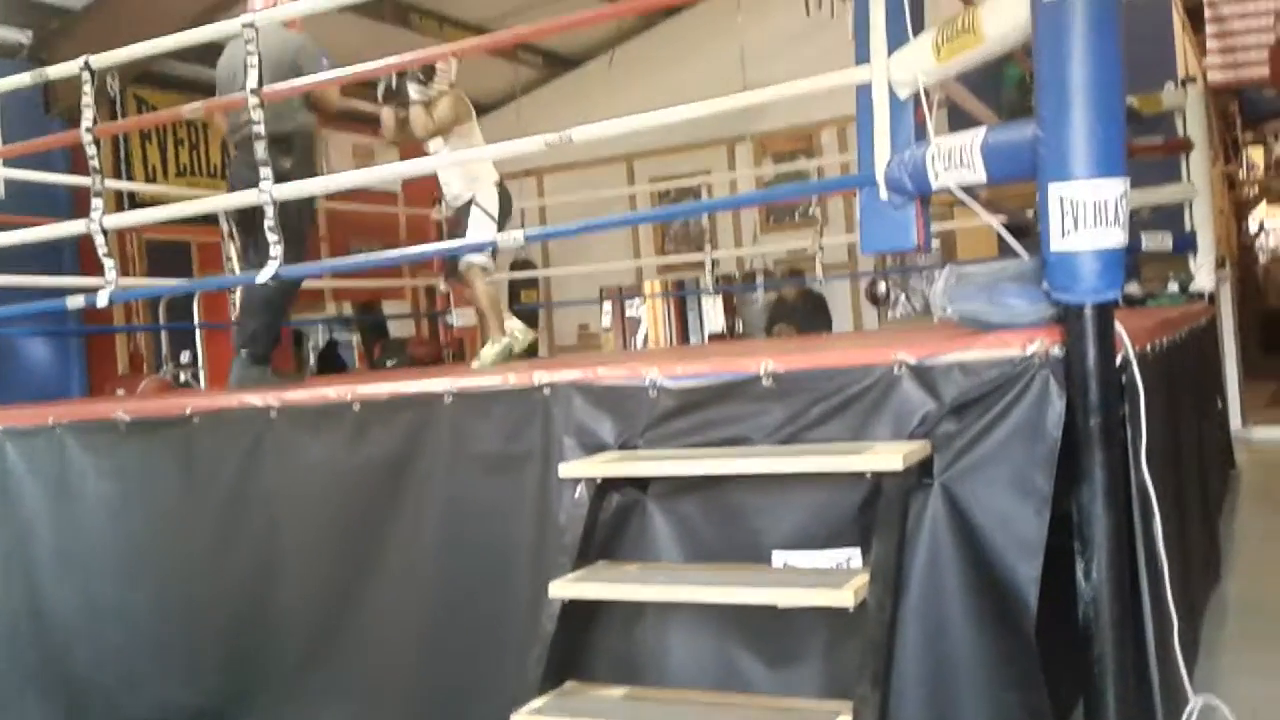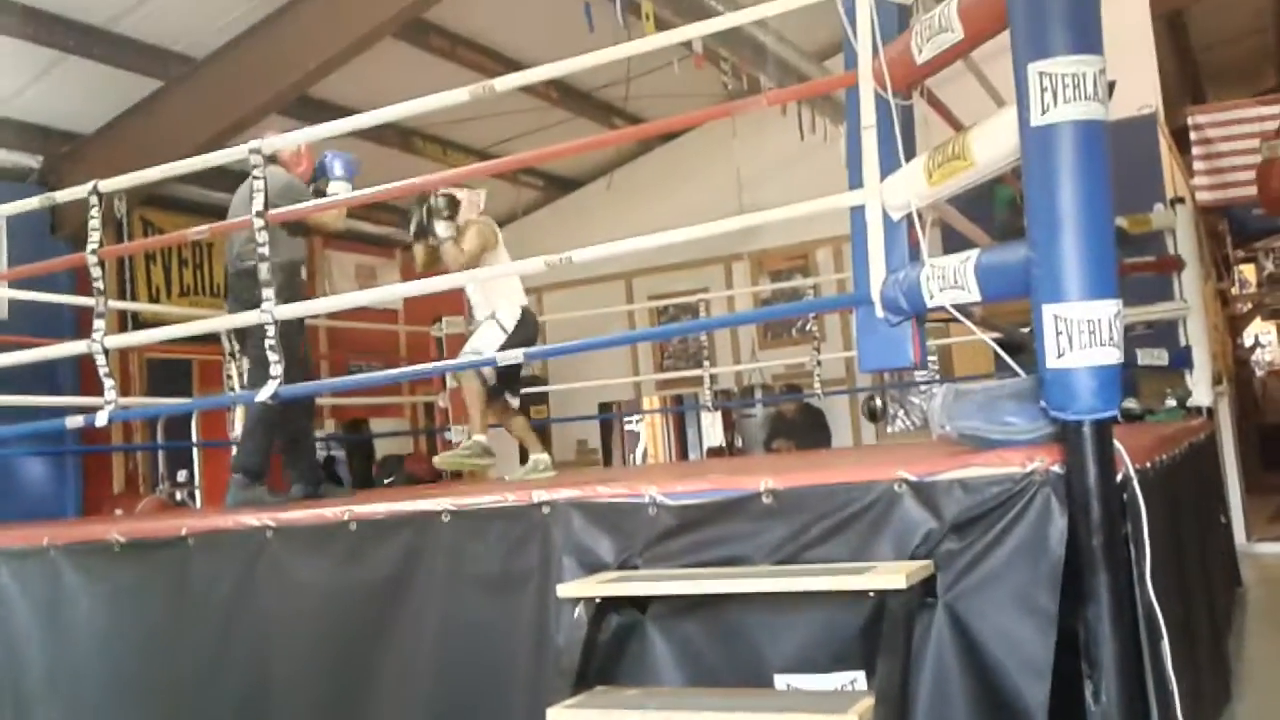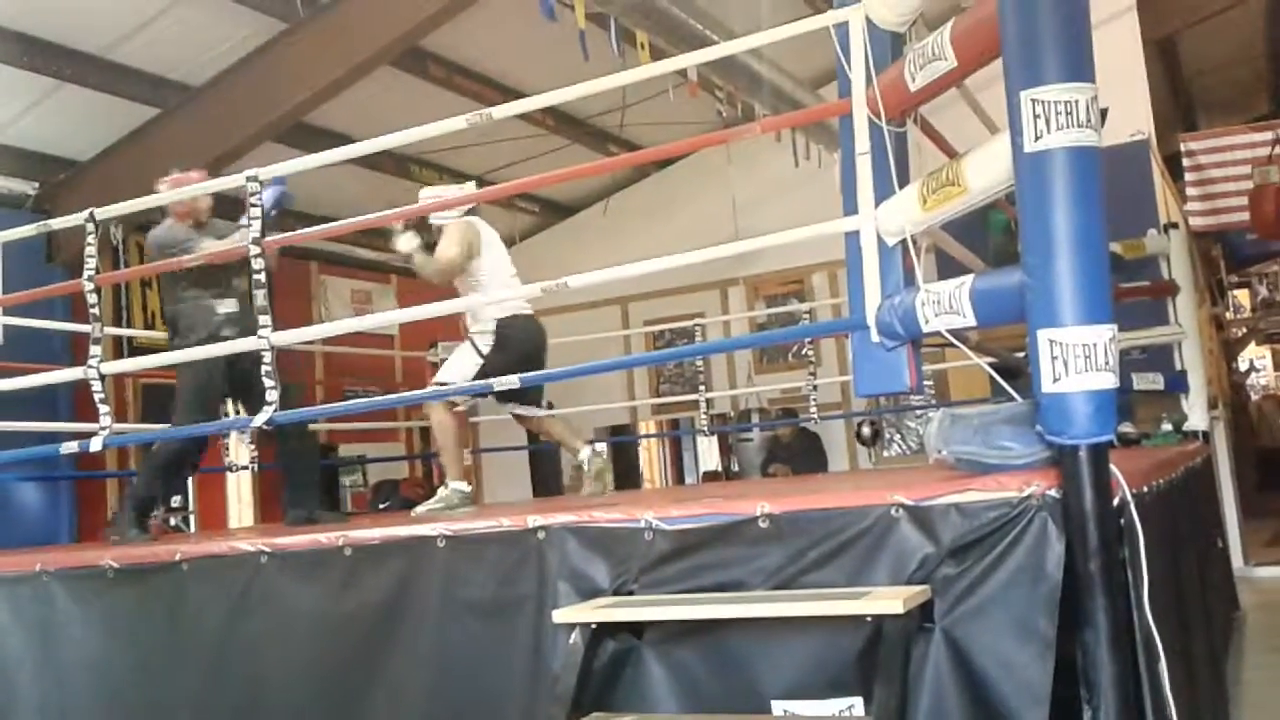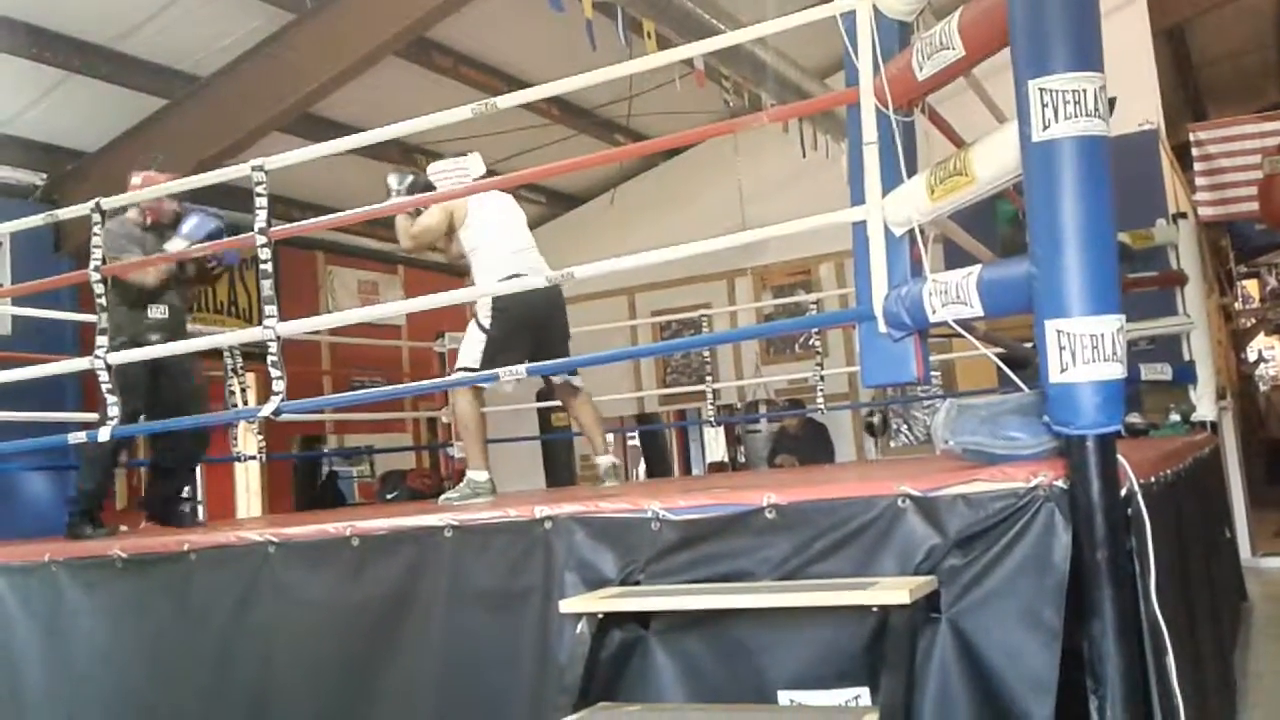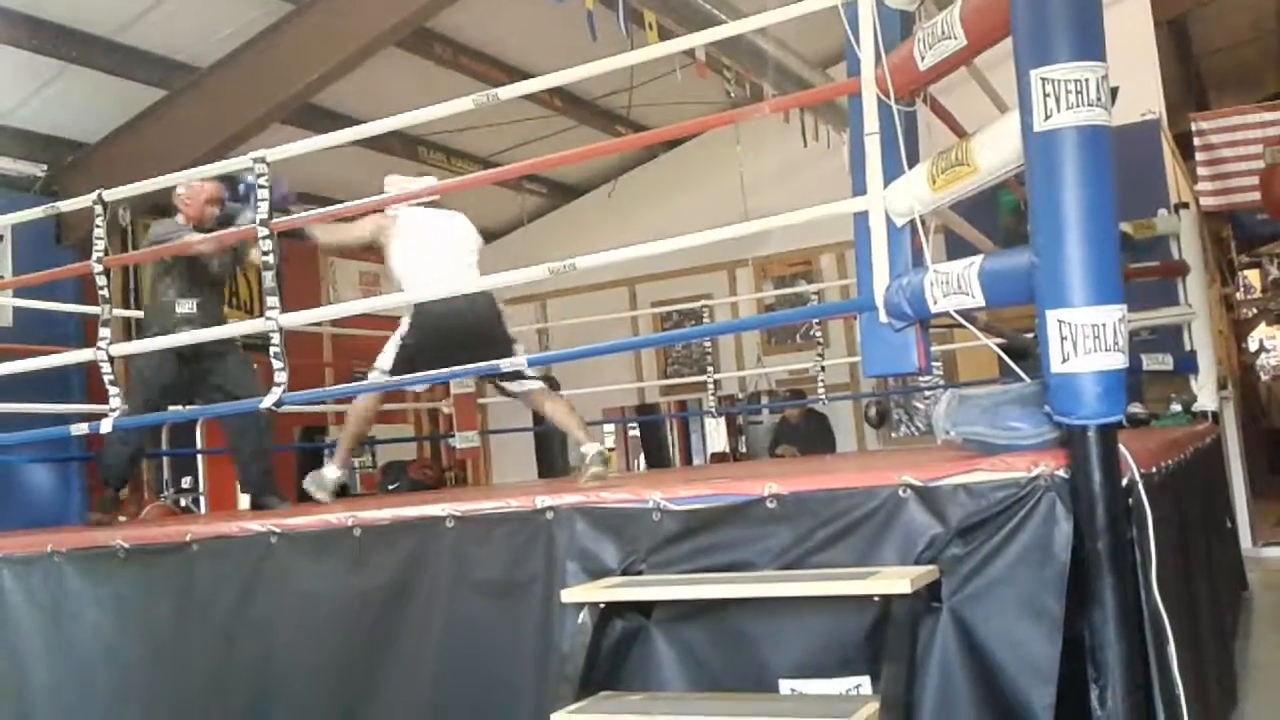
dt=0.5s
person 1, frame 1
left shoulder: (228, 55)
right shoulder: (293, 43)
left elbow: (222, 123)
right elbow: (329, 101)
left hip: (244, 167)
right hip: (284, 164)
left knee: (261, 262)
right knee: (282, 265)
left ankle: (252, 355)
right ankle: (250, 359)
person 1, frame 2
left shoulder: (254, 187)
right shoulder: (281, 182)
right elbow: (331, 222)
left wrist: (319, 190)
right wrist: (340, 183)
left hip: (272, 301)
right hip: (267, 298)
right knee: (268, 387)
left ankle: (307, 480)
right ankle: (247, 482)
person 1, frame 3
left shoulder: (217, 229)
right shoulder: (164, 237)
right elbow: (225, 253)
left hip: (242, 340)
right hip: (203, 343)
left knee: (288, 418)
right knee: (193, 429)
left ankle: (303, 505)
right ankle: (133, 515)
person 1, frame 4
left shoulder: (172, 231)
right shoulder: (119, 230)
right elbow: (145, 278)
left wrist: (211, 267)
right wrist: (183, 243)
left hip: (169, 344)
right hip: (128, 343)
left knee: (194, 425)
right knee: (115, 424)
left ankle: (163, 503)
right ankle: (82, 515)
person 1, frame 5
right shoulder: (162, 231)
left elbow: (263, 255)
right elbow: (204, 246)
right wrist: (236, 214)
left hip: (212, 341)
left knee: (246, 410)
right knee: (139, 416)
left ankle: (261, 492)
right ankle: (107, 491)
person 2, frame 1
left shoulder: (451, 100)
right shoulder: (427, 106)
left elbow: (423, 131)
right elbow: (391, 134)
left wrist: (414, 91)
right wrist: (388, 96)
left hip: (484, 196)
right hip: (464, 203)
left knee: (472, 266)
right knee: (459, 271)
left ankle: (498, 342)
right ankle: (513, 329)
person 2, frame 2
left shoulder: (479, 226)
right shoulder: (463, 234)
left elbow: (457, 263)
right elbow: (422, 266)
left wrist: (444, 226)
right wrist: (419, 229)
left hip: (512, 318)
right hip: (505, 322)
left knee: (468, 367)
right knee: (500, 403)
left ankle: (478, 443)
right ankle: (540, 459)
person 2, frame 3
left shoulder: (460, 229)
right shoulder: (481, 231)
left elbow: (439, 274)
right elbow: (459, 274)
left wrist: (410, 249)
right wrist: (418, 246)
left hip: (501, 331)
right hip: (529, 329)
left knee: (439, 400)
right knee: (529, 413)
left ankle: (456, 488)
right ankle: (589, 456)
person 2, frame 4
left shoulder: (451, 200)
right shoulder: (504, 198)
left elbow: (411, 241)
left wrist: (401, 207)
left hip: (506, 294)
right hip: (546, 290)
left knee: (466, 386)
right knee: (566, 384)
left ankle: (479, 479)
right ankle: (607, 466)
person 2, frame 5
left shoulder: (389, 223)
right shoulder: (461, 221)
left elbow: (329, 237)
left hip: (430, 313)
right hip: (480, 306)
left knee: (375, 385)
right knee: (531, 389)
left ankle: (334, 472)
right ankle: (592, 452)
